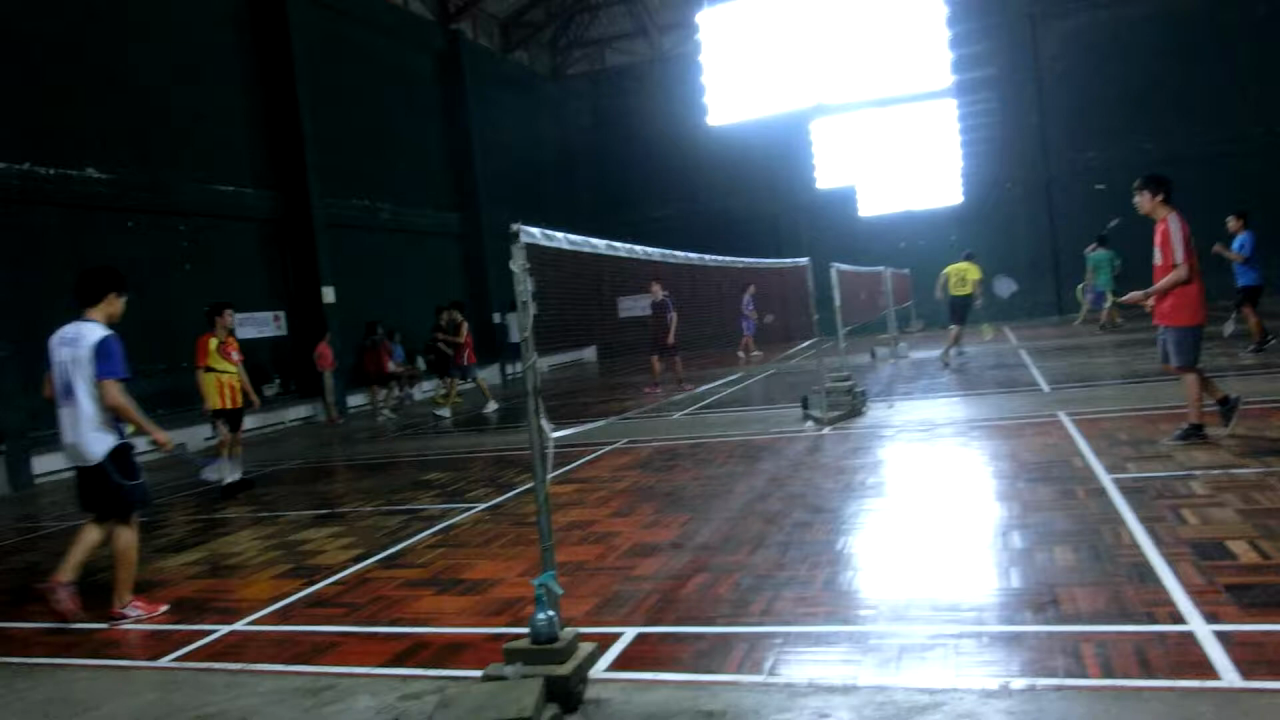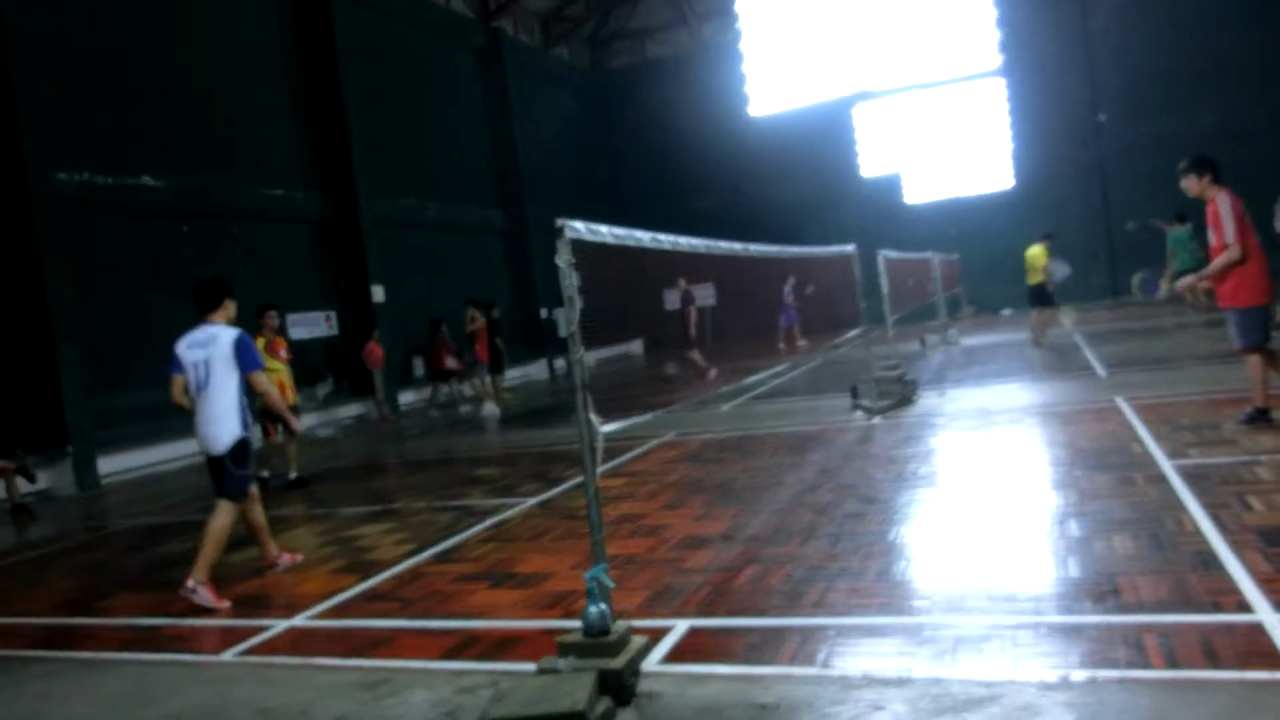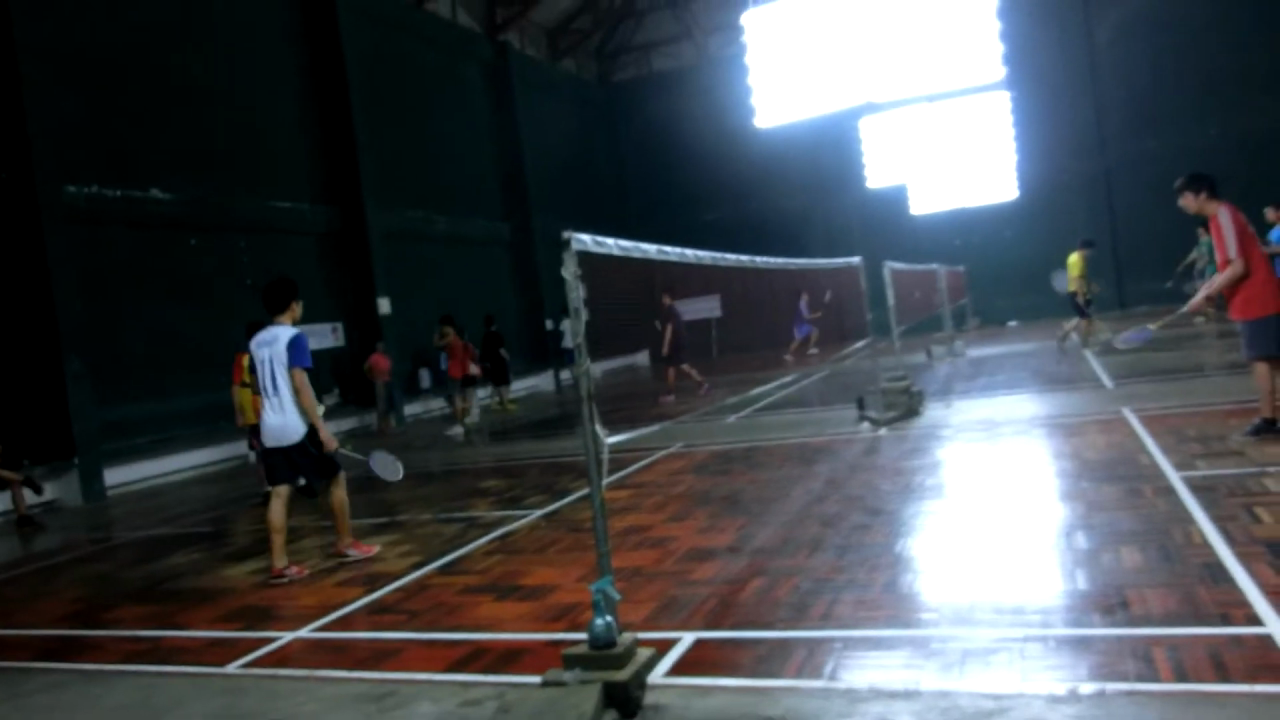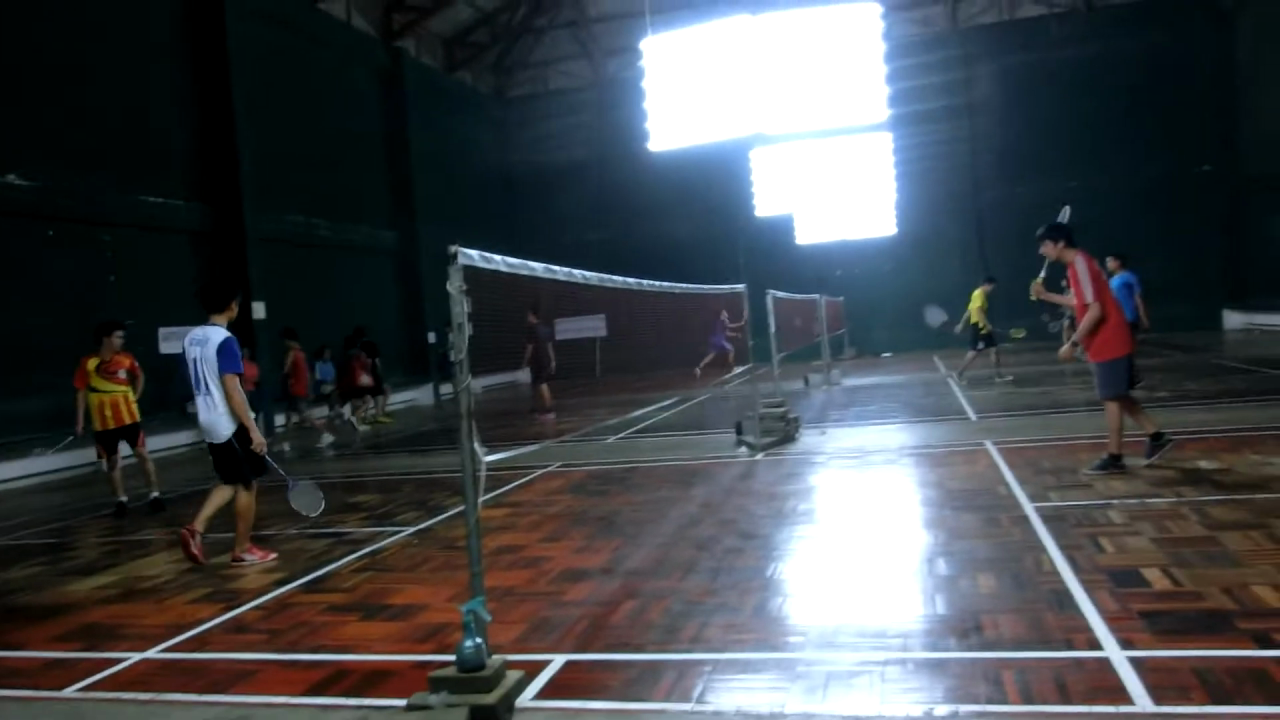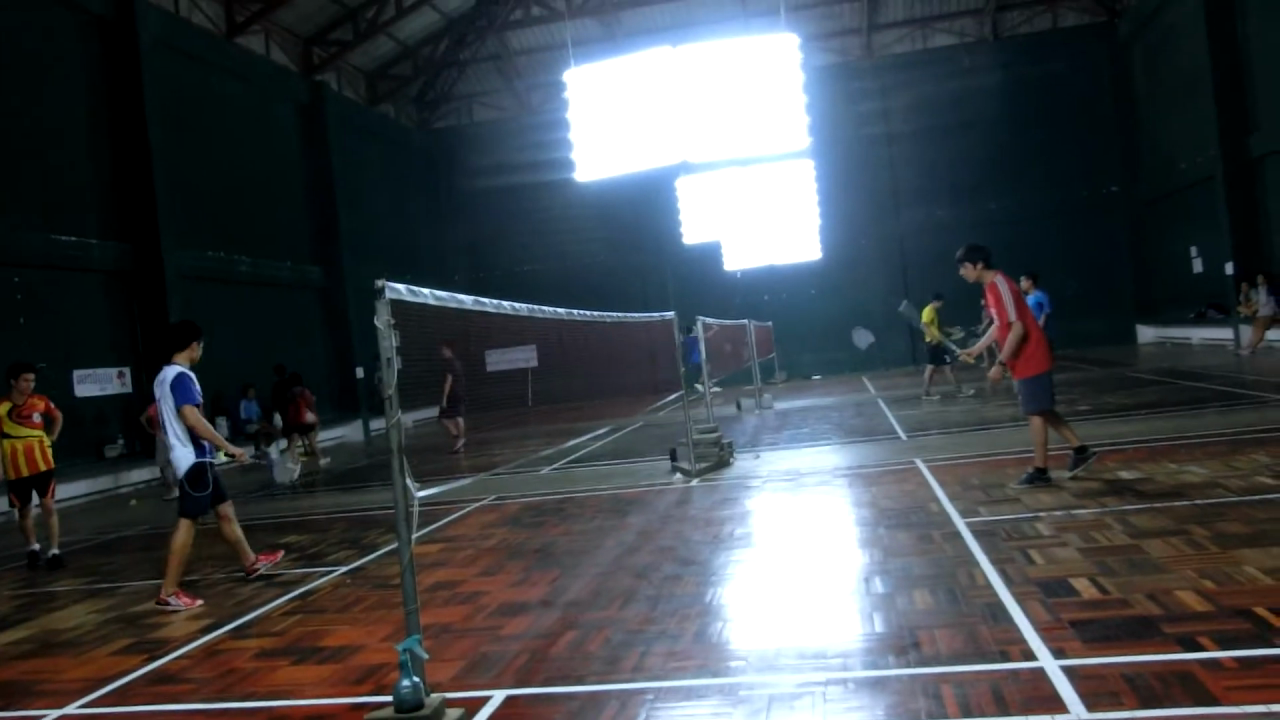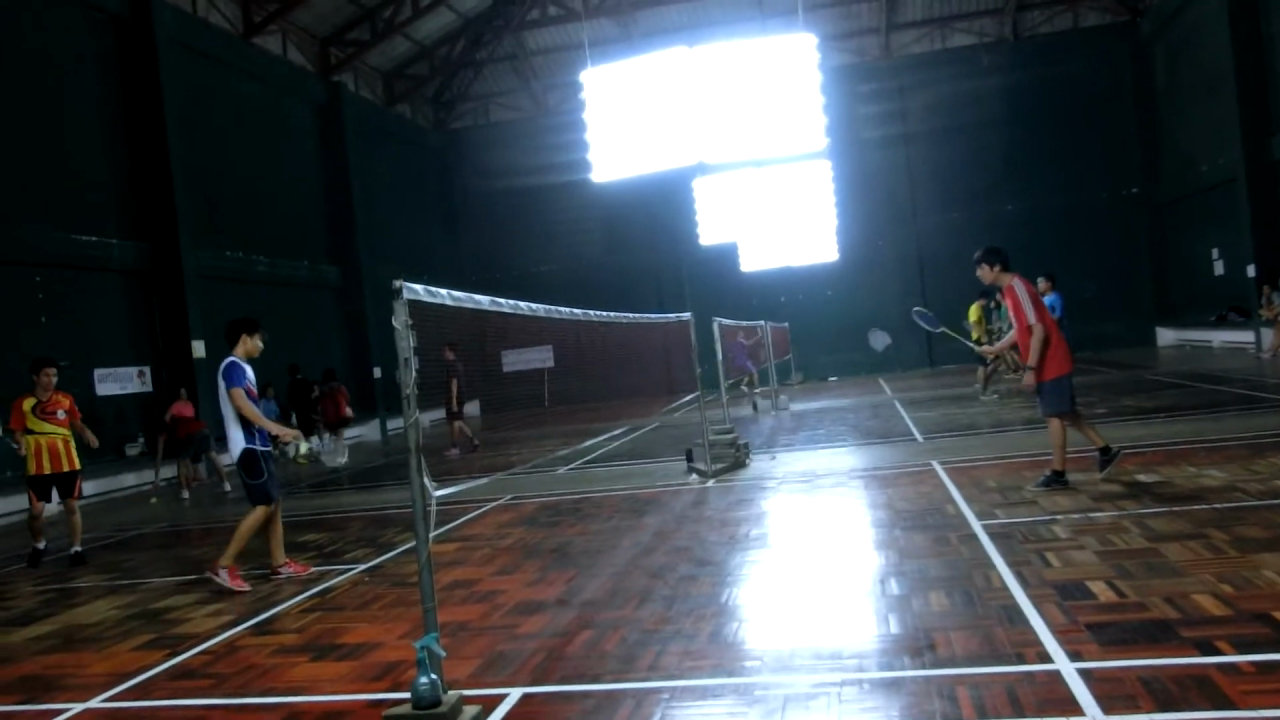
dt=0.4s
person 1, frame 1
left shoulder: (59, 337)
right shoulder: (103, 339)
left elbow: (50, 391)
right elbow: (113, 396)
right wrist: (151, 430)
left hip: (76, 443)
right hip: (105, 444)
left knee: (100, 519)
right knee: (126, 520)
left ankle: (63, 578)
right ankle: (124, 602)
person 1, frame 2
left shoulder: (183, 344)
right shoulder: (235, 338)
left elbow: (178, 396)
right elbow: (262, 385)
right wrist: (289, 418)
left hip: (208, 437)
right hip: (232, 435)
left knee: (250, 494)
right knee: (228, 505)
left ankle: (272, 555)
right ankle: (197, 581)
person 1, frame 3
left shoulder: (257, 342)
right shoulder: (294, 338)
right elbow: (300, 385)
right wrist: (321, 428)
left hip: (271, 430)
right hip: (299, 429)
left knee: (279, 493)
right knee: (334, 478)
left ankle: (279, 563)
right ankle: (346, 544)
person 1, frame 4
left shoulder: (192, 338)
right shoulder: (225, 341)
right elbow: (232, 390)
right wrist: (253, 430)
left hip: (210, 424)
right hip: (232, 424)
left knee: (230, 483)
right knee: (247, 484)
left ankle: (195, 529)
right ankle: (243, 548)
person 1, frame 5
left shoulder: (164, 377)
right shoulder: (181, 377)
right elbow: (191, 419)
right wrist: (227, 445)
left hip: (198, 458)
right hip: (194, 460)
left knee: (225, 511)
right knee: (188, 521)
left ankle: (252, 561)
right ankle: (168, 591)
person 1, frame 6
left shoulder: (242, 369)
right shoulder: (232, 366)
right elbow: (240, 404)
left wrist: (281, 430)
right wrist: (274, 428)
left hip: (259, 446)
right hip: (248, 448)
left knee: (274, 504)
right knee: (263, 505)
left ankle: (279, 563)
right ankle: (224, 564)
person 2, frame 1
left shoulder: (1172, 224)
right shoulder: (1162, 225)
left elbow: (1182, 272)
left wrist: (1146, 293)
right wrist: (1156, 297)
left hip: (1181, 311)
right hip: (1169, 311)
left knee: (1185, 367)
right knee: (1173, 365)
left ankle: (1195, 427)
right ankle: (1225, 401)
person 2, frame 2
left shoulder: (1223, 202)
right shoulder: (1218, 203)
left elbow: (1235, 252)
left wrist: (1198, 277)
right wrist: (1210, 278)
left hip: (1244, 290)
right hip: (1239, 289)
left knee: (1250, 348)
right knee: (1253, 347)
left ankle: (1260, 410)
person 2, frame 3
left shoulder: (1223, 217)
right shoulder: (1221, 215)
left elbow: (1238, 267)
left wrist: (1204, 296)
right wrist: (1210, 288)
left hip: (1254, 300)
right hip: (1255, 297)
person 2, frame 4
left shoulder: (1081, 265)
right shoulder: (1077, 265)
left elbow: (1095, 311)
left wrist: (1072, 343)
right wrist: (1047, 296)
left hip: (1108, 343)
right hip: (1109, 342)
left knee: (1111, 398)
right knee: (1119, 396)
left ankle: (1114, 458)
right ankle: (1156, 437)
person 2, frame 5
left shoulder: (1000, 285)
right shoulder: (992, 286)
left elbow: (1017, 329)
left wrist: (1000, 364)
right wrist: (976, 349)
left hip: (1029, 360)
right hip: (1029, 359)
left knee: (1035, 413)
right knee: (1042, 411)
left ankle: (1040, 471)
right ankle: (1080, 450)
person 2, frame 6
left shoulder: (1018, 289)
right shoulder: (1010, 289)
left elbow: (1038, 331)
left wrist: (1029, 369)
right wrist: (995, 349)
left hip: (1049, 362)
right hip: (1051, 361)
left knee: (1053, 415)
right knee: (1066, 412)
left ankle: (1058, 474)
right ankle: (1105, 451)
person 3, frame 1
left shoulder: (233, 342)
right shoulder: (205, 341)
right elbow: (200, 371)
left wrist: (251, 393)
right wrist: (206, 399)
left hip: (236, 398)
right hip: (218, 401)
left knee: (237, 438)
right knee: (224, 439)
left ankle: (236, 476)
right ankle: (227, 481)
person 3, frame 2
left shoulder: (281, 341)
right shoulder: (256, 342)
left wrist: (294, 392)
left hip: (288, 398)
left knee: (291, 435)
right knee: (273, 439)
left ankle: (293, 475)
right ankle: (263, 473)
person 3, frame 3
right shoulder: (242, 359)
right elbow: (236, 387)
right wrist: (239, 414)
right hip: (254, 415)
right knee: (260, 453)
right ankle: (267, 490)
person 3, frame 4
left shoulder: (127, 359)
right shoulder: (87, 364)
left elbow: (139, 376)
right elbow: (81, 392)
left wrist: (135, 396)
right wrist: (79, 421)
left hip: (128, 416)
right hip: (103, 420)
left knee: (142, 453)
right knee: (111, 461)
left ankle: (155, 495)
right ankle: (121, 500)
person 3, frame 5
left shoulder: (41, 401)
left elbow: (57, 417)
left wrist: (52, 436)
left hip: (42, 463)
left knee: (48, 505)
right knee: (24, 511)
left ankle: (54, 552)
right ankle: (33, 549)
person 3, frame 6
left shoulder: (66, 399)
right shoulder: (22, 403)
left elbow: (76, 424)
right elbow: (18, 432)
left wrist: (87, 434)
right wrist: (22, 445)
left hip: (67, 462)
right hip: (38, 466)
left knee: (72, 506)
right knee: (36, 510)
left ankle: (76, 549)
right ankle: (38, 544)
